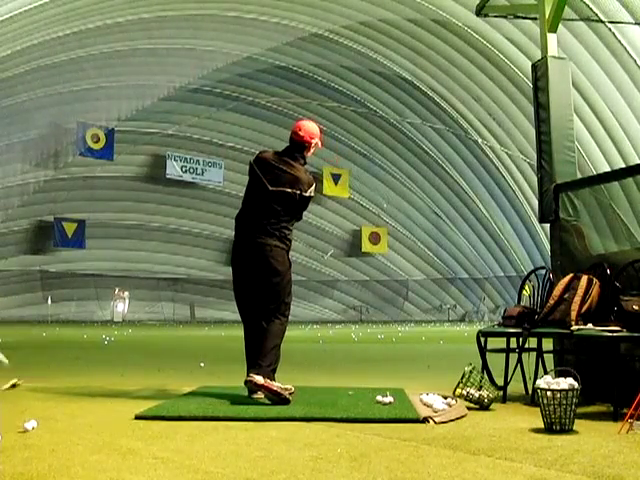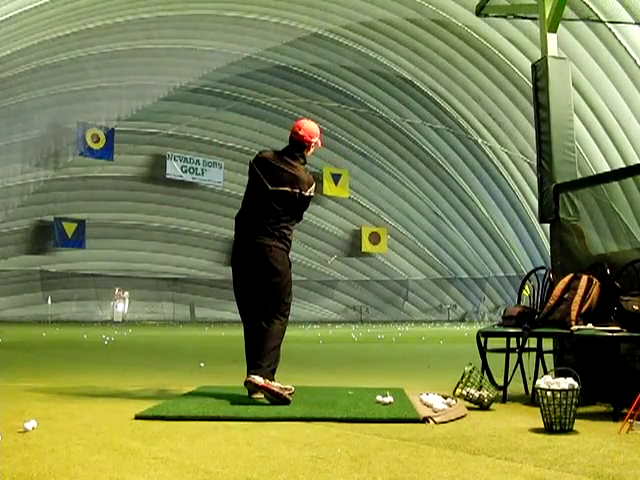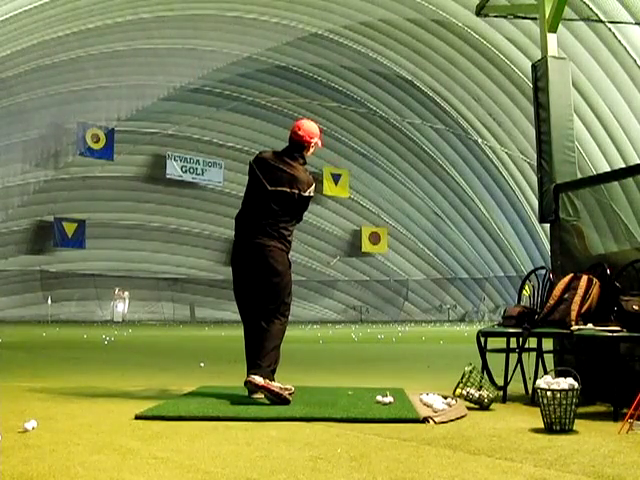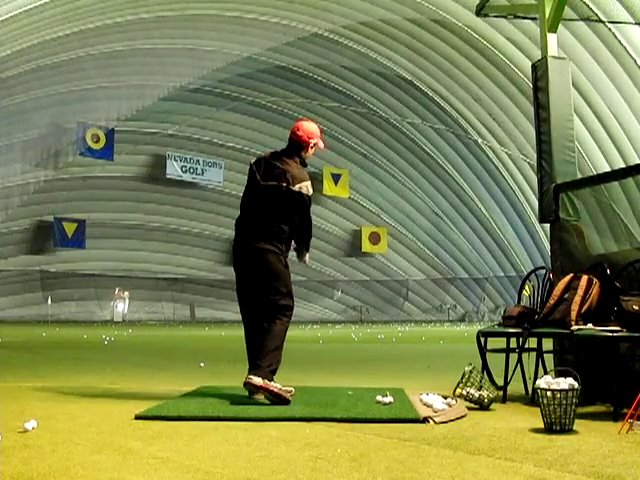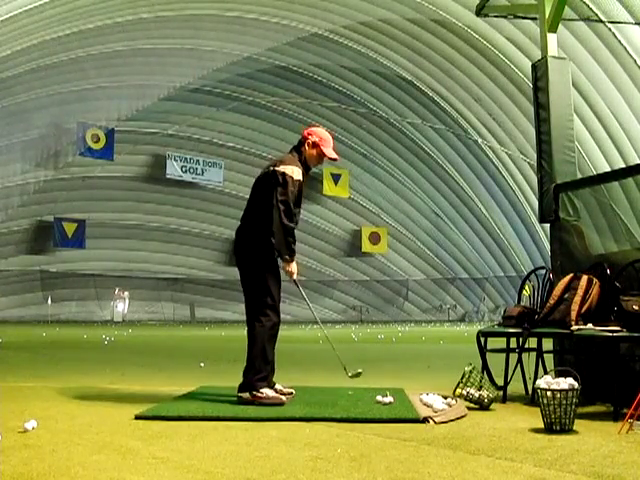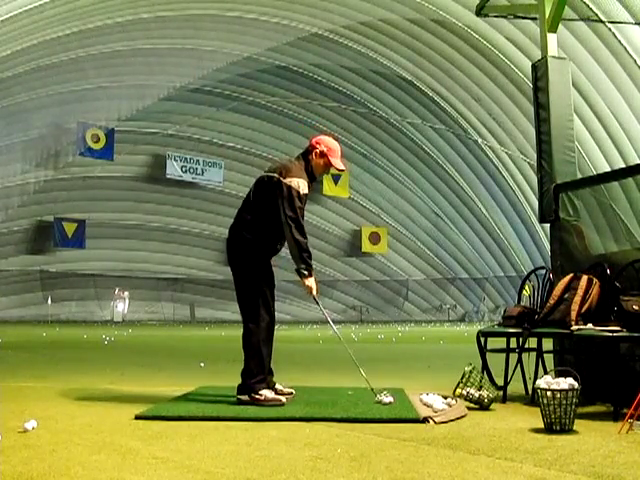
dt=0.4s
person 1, frame 1
left shoulder: (262, 160)
right shoulder: (306, 182)
left hip: (243, 245)
right hip: (273, 250)
left knee: (252, 315)
right knee: (277, 313)
left ankle: (257, 377)
right ankle: (262, 373)
person 1, frame 2
left shoulder: (261, 159)
right shoulder: (306, 181)
right elbow: (295, 217)
left hip: (243, 245)
right hip: (273, 250)
left knee: (252, 315)
right knee: (277, 314)
left ankle: (257, 377)
right ankle: (262, 374)
person 1, frame 3
left shoulder: (261, 160)
right shoulder: (305, 181)
left hip: (243, 246)
right hip: (272, 251)
left knee: (253, 315)
right knee: (276, 314)
left ankle: (257, 377)
right ankle: (261, 374)
person 1, frame 4
left shoulder: (260, 163)
right shoulder: (300, 178)
right elbow: (302, 222)
right wrist: (302, 251)
left hip: (243, 247)
right hip: (269, 251)
left knee: (254, 315)
right knee: (280, 312)
left ankle: (259, 378)
right ankle: (261, 374)
person 1, frame 5
left shoulder: (280, 166)
right shoulder: (291, 168)
right elbow: (282, 216)
left wrist: (281, 252)
right wrist: (288, 256)
left hip: (250, 245)
right hip: (259, 248)
left knee: (261, 314)
right knee: (266, 314)
left ankle: (262, 381)
right ankle: (254, 386)
person 1, frame 6
left shoulder: (286, 171)
right shoulder: (296, 179)
right elbow: (293, 229)
right wrist: (306, 271)
left hip: (248, 245)
right hip: (250, 247)
left knee: (262, 315)
right knee: (259, 316)
left ankle: (262, 380)
right ankle: (253, 387)
